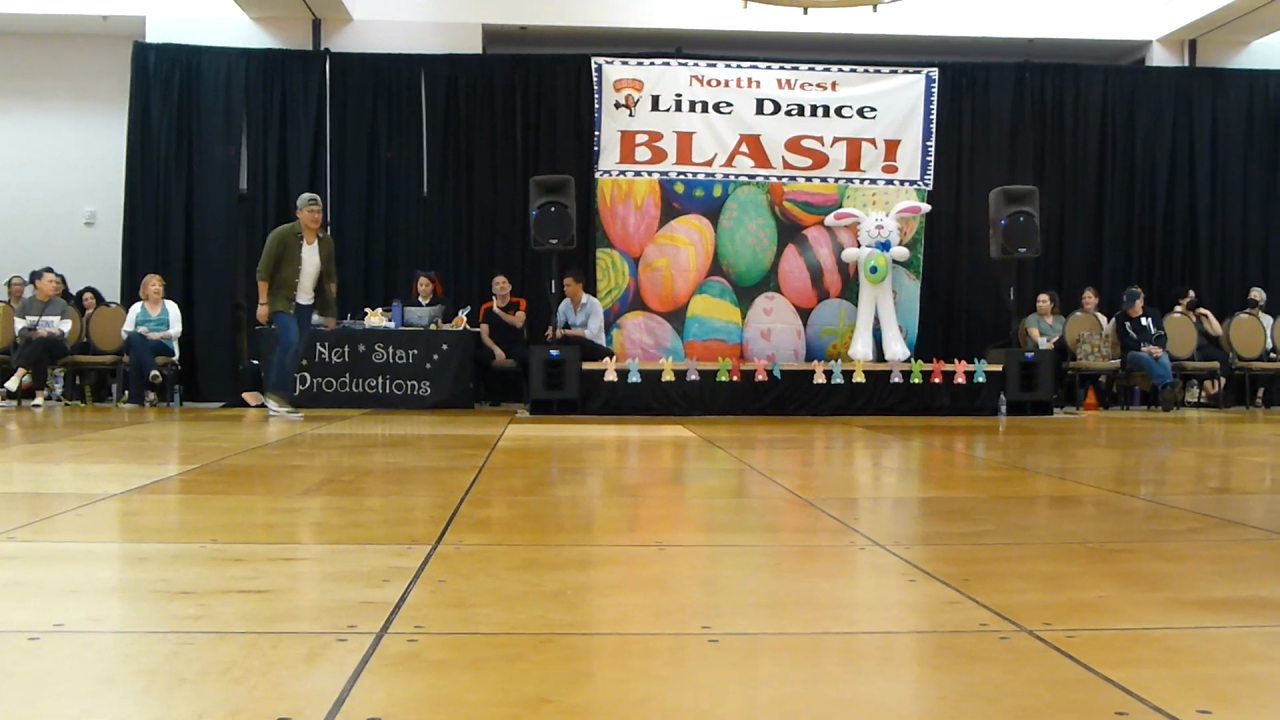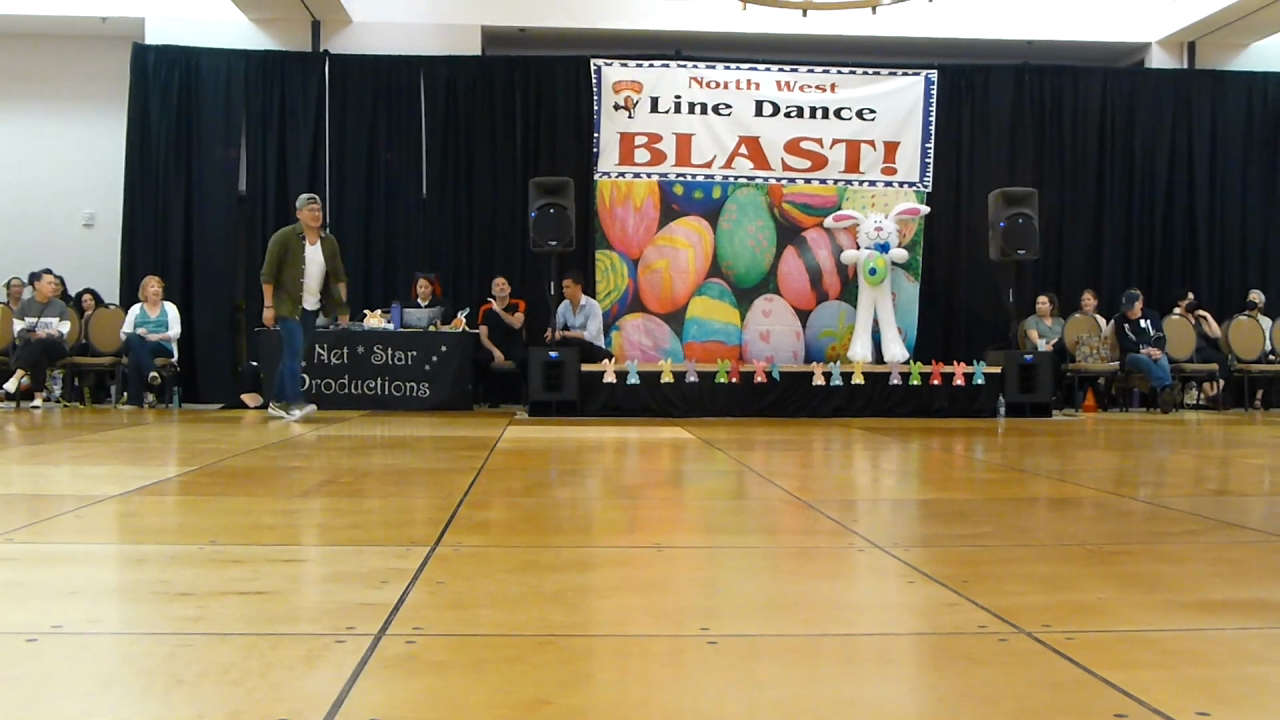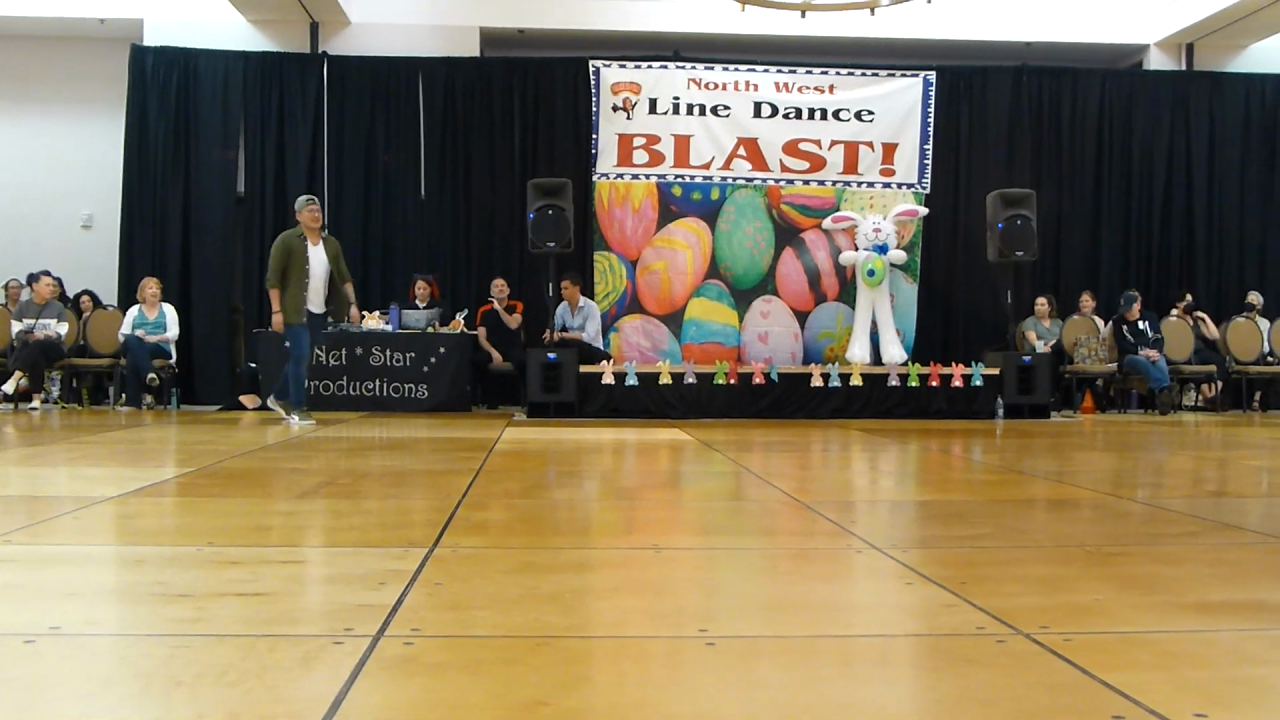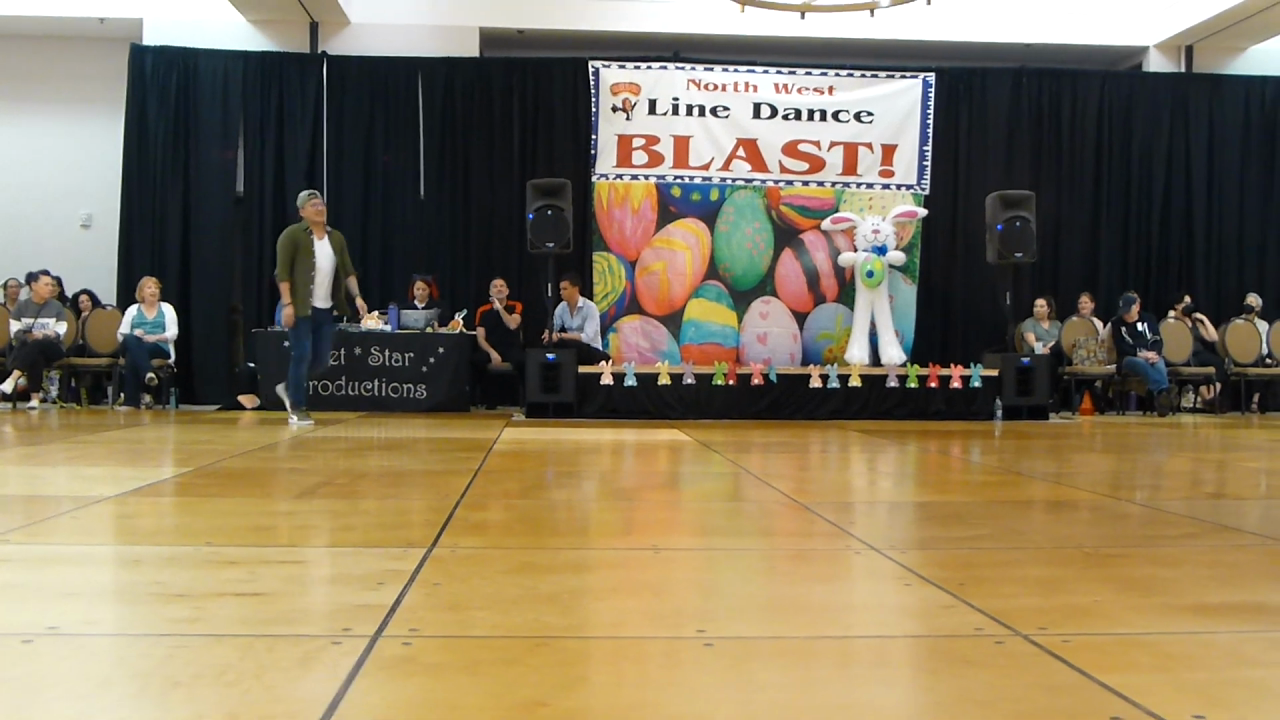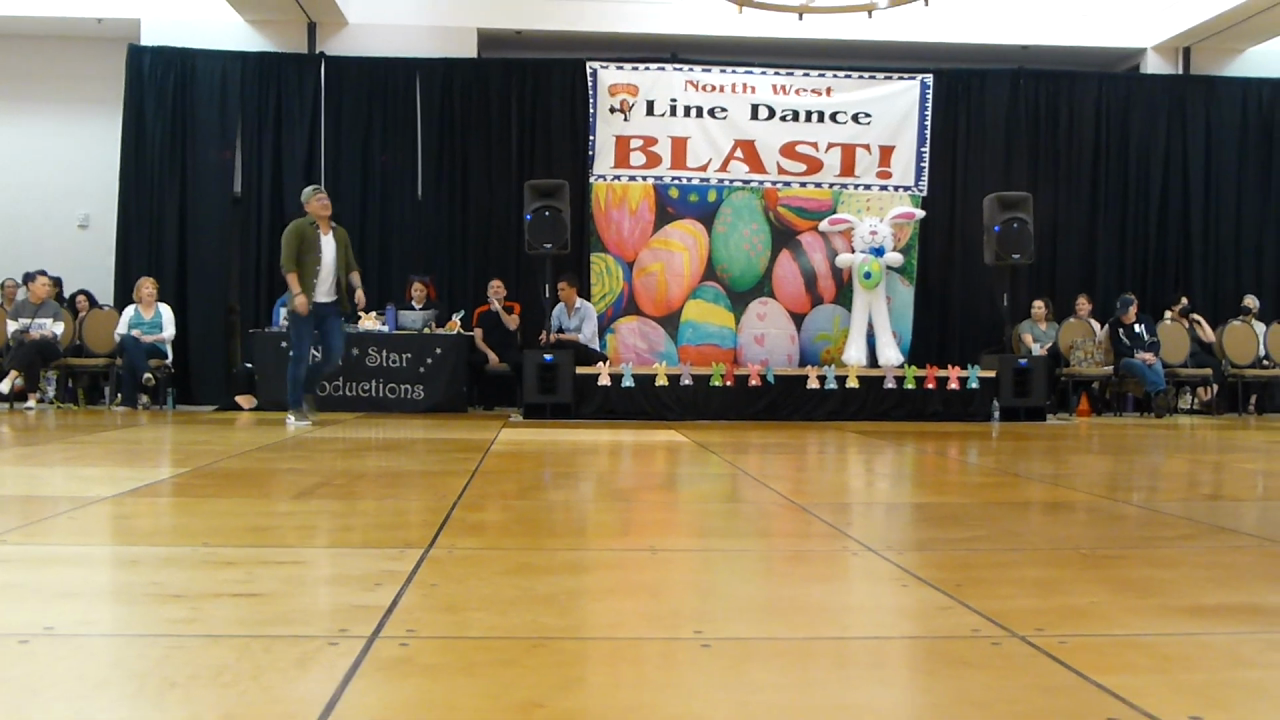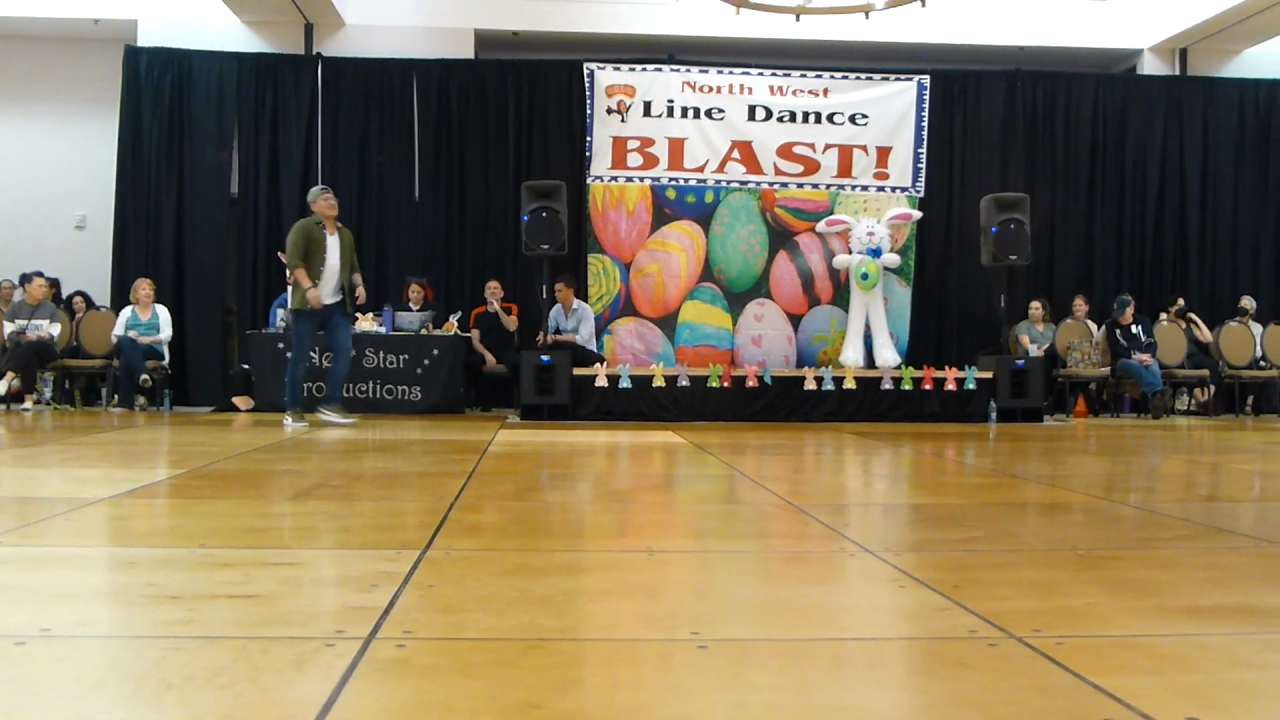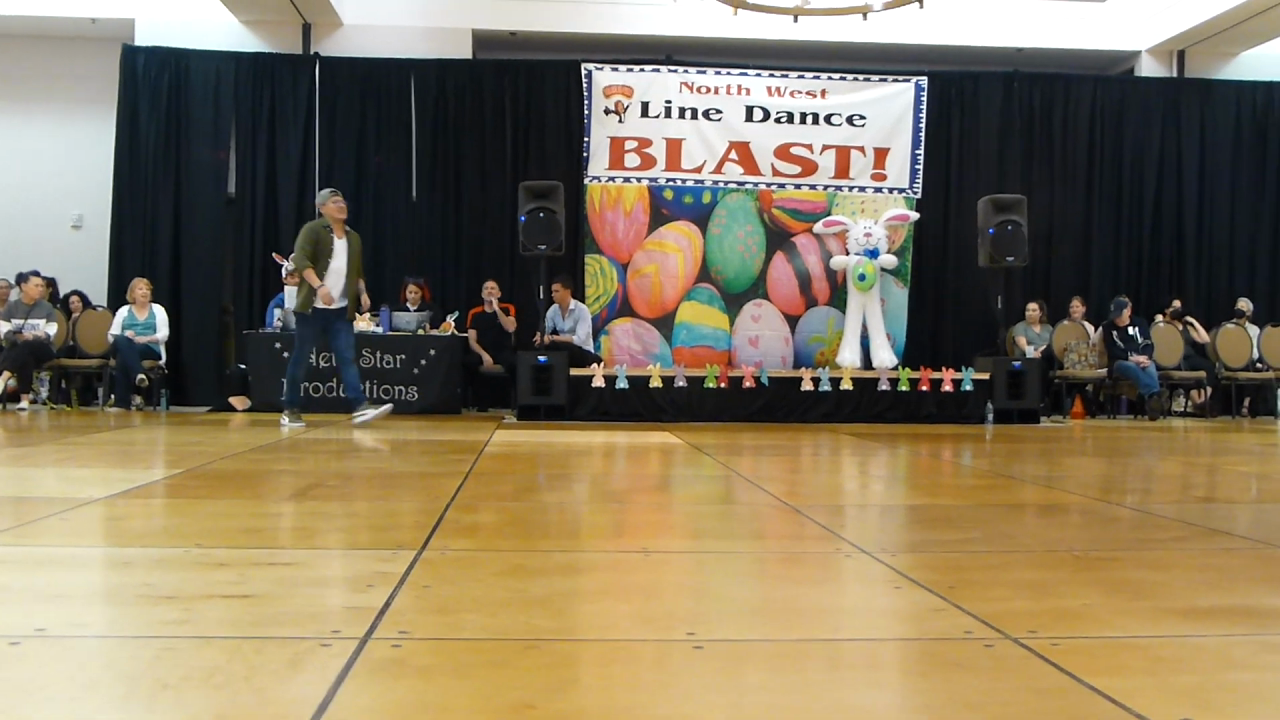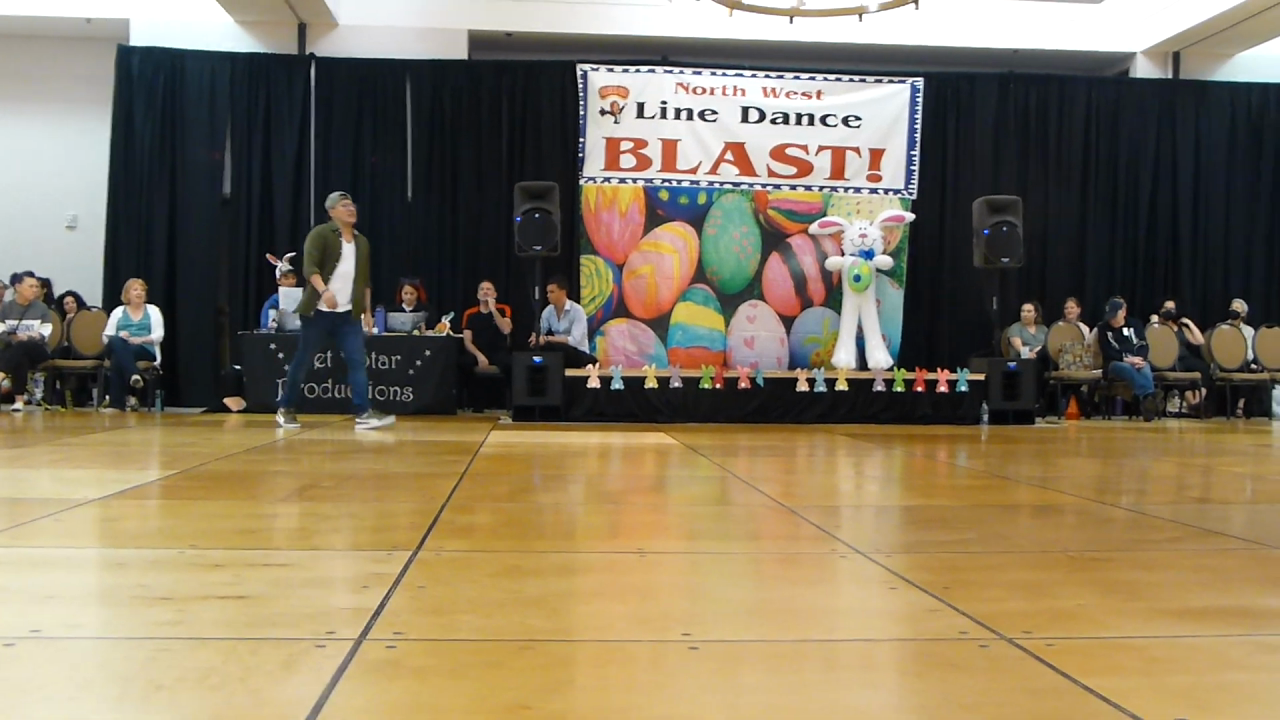
dt=0.1s
person 1, frame 1
left shoulder: (326, 241)
right shoulder: (282, 235)
left elbow: (330, 277)
right elbow: (264, 270)
left wrist: (330, 310)
right wrist: (263, 302)
left hip: (306, 304)
right hip: (282, 300)
left knee: (295, 352)
right knee: (289, 342)
left ankle: (279, 401)
right ankle: (275, 393)
person 1, frame 2
left shoulder: (329, 242)
right shoulder: (284, 237)
left elbow: (338, 276)
right elbow: (267, 273)
left wrist: (343, 307)
right wrist: (268, 305)
left hip: (312, 308)
right hip: (288, 305)
left knee: (293, 353)
right knee: (295, 350)
left ankle: (279, 402)
right ankle: (295, 403)
person 1, frame 3
left shoulder: (331, 243)
right shoulder: (286, 241)
left elbow: (344, 276)
right elbow: (273, 278)
left wrist: (352, 304)
right wrist: (276, 311)
left hip: (320, 312)
right hip: (295, 310)
left knee: (300, 358)
right knee: (300, 356)
left ankle: (279, 398)
right ankle: (298, 409)
person 1, frame 4
left shoulder: (336, 238)
right shoulder: (292, 235)
left elbow: (347, 270)
right elbow: (281, 272)
left wrist: (357, 295)
right wrist: (287, 303)
left hip: (326, 308)
right hip: (302, 308)
left knee: (322, 359)
right knee: (302, 356)
left ankle: (289, 388)
right ankle: (297, 408)
person 1, frame 5
left shoulder: (340, 233)
right shoulder: (297, 229)
left elbow: (350, 266)
right elbow: (288, 264)
left wrist: (358, 287)
right wrist: (297, 293)
left hip: (331, 304)
right hip: (305, 304)
left knee: (335, 353)
right knee: (301, 355)
left ankle: (307, 390)
right ankle: (295, 408)
person 1, frame 6
left shoulder: (345, 234)
right shoulder: (304, 228)
left elbow: (353, 267)
right elbow: (294, 261)
left wrist: (359, 285)
right wrist: (309, 288)
left hip: (336, 305)
right hip: (308, 305)
left knee: (344, 352)
right knee: (302, 356)
left ankle: (330, 405)
right ankle: (293, 409)
person 1, frame 7
left shoulder: (354, 238)
right shoulder: (312, 230)
left elbow: (357, 273)
right elbow: (301, 261)
left wrist: (362, 293)
right wrist: (319, 287)
left hip: (341, 309)
right hip: (313, 307)
left knee: (347, 358)
right knee: (301, 358)
left ankle: (359, 407)
right ankle: (290, 409)
person 1, frame 8
left shoulder: (360, 241)
right shoulder: (320, 235)
left elbow: (363, 280)
right elbow: (310, 267)
left wrist: (366, 310)
right wrist: (324, 291)
left hip: (348, 313)
right hip: (320, 310)
left knee: (357, 359)
right knee: (303, 360)
left ankle: (363, 413)
right ankle: (286, 409)
